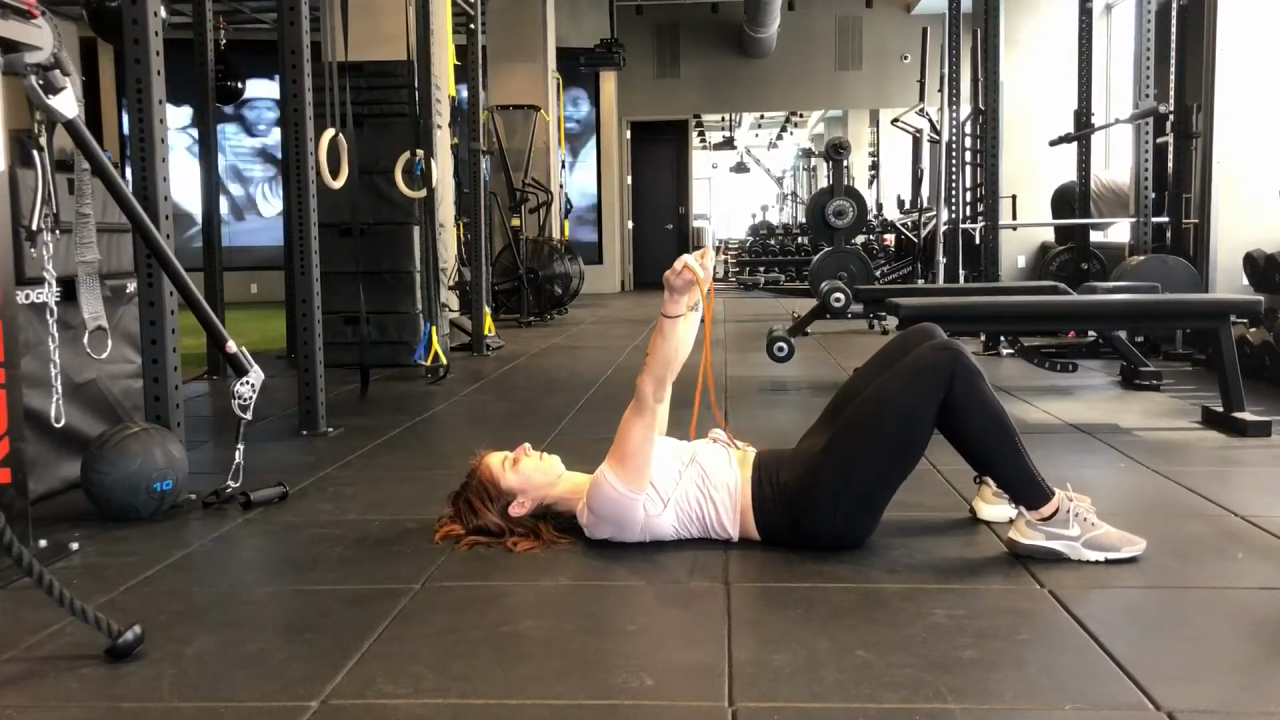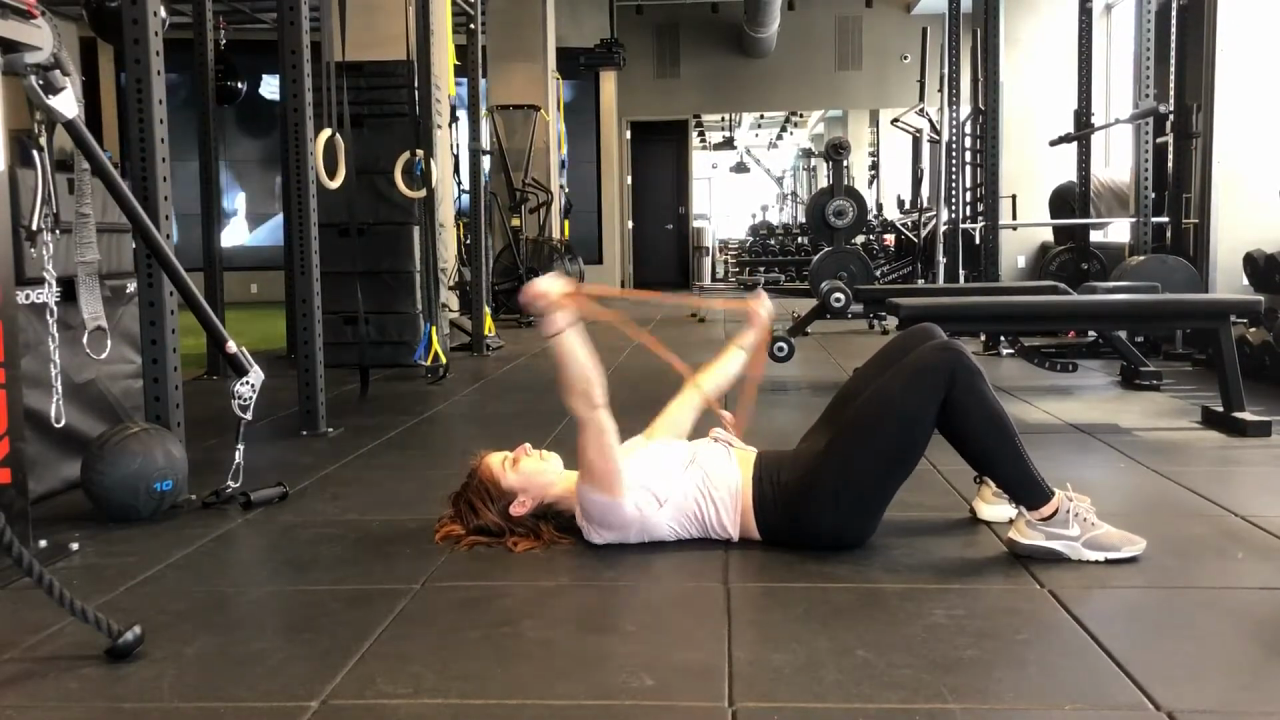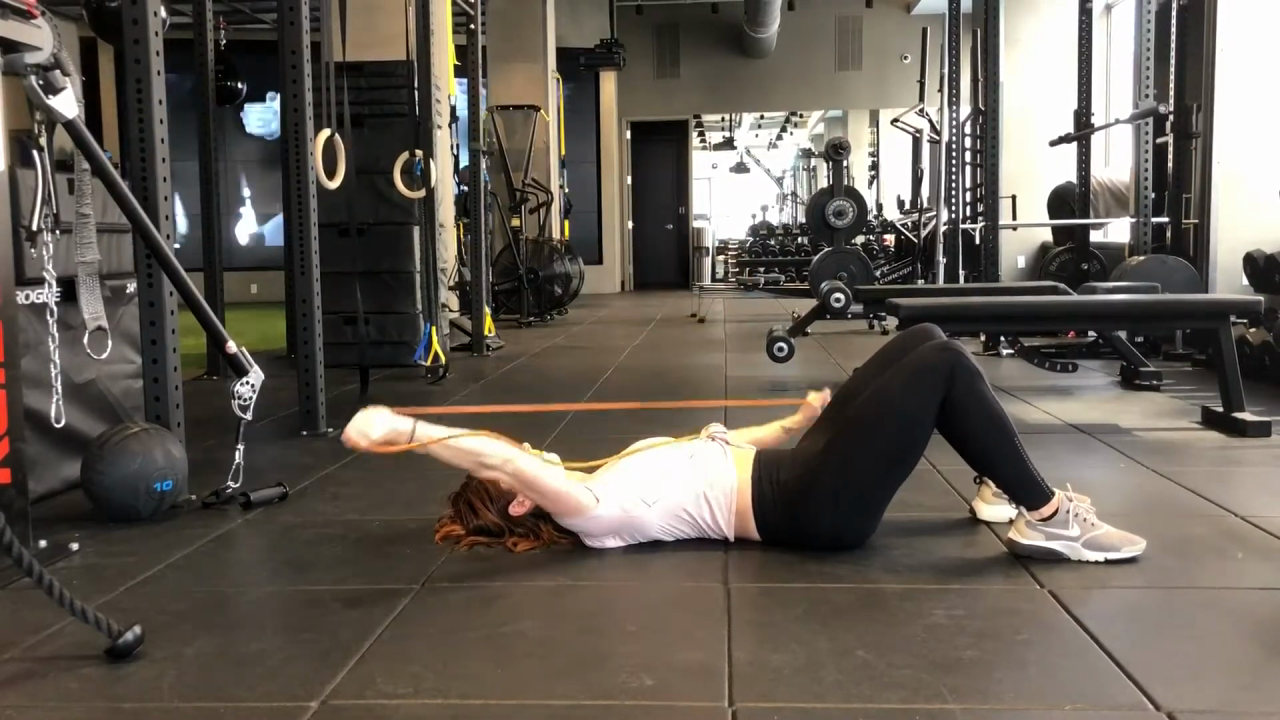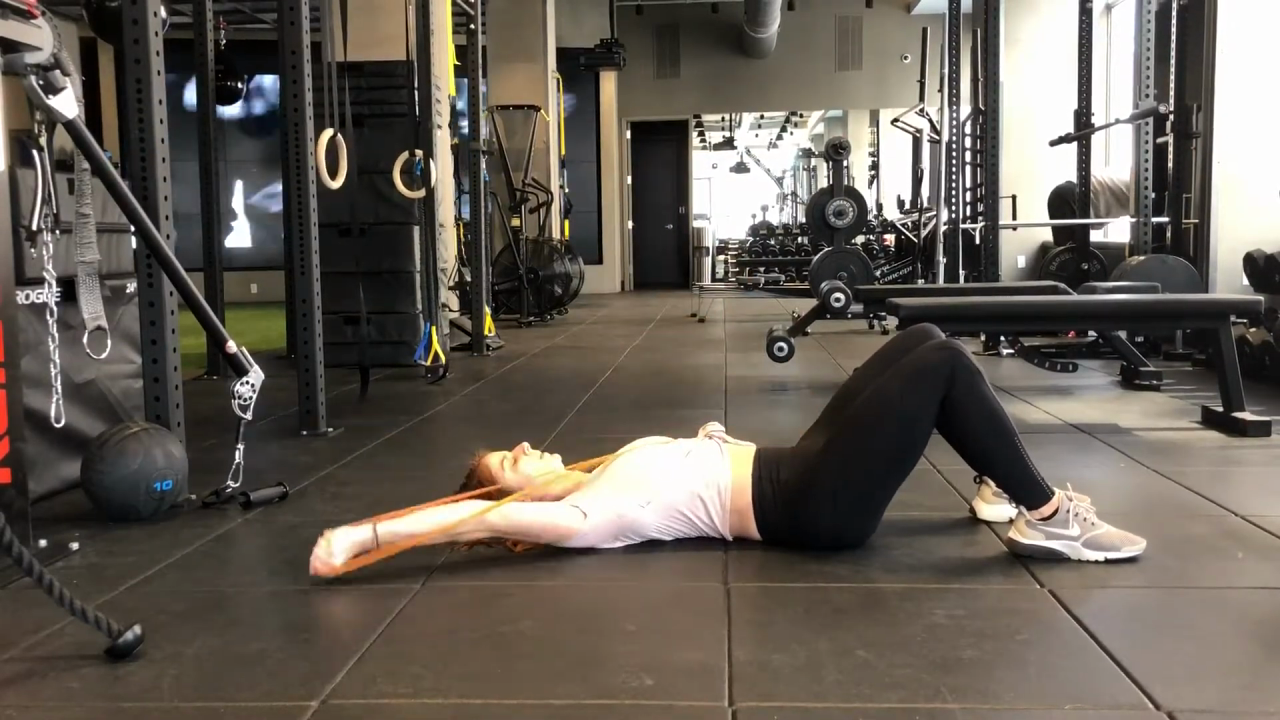
dt=0.4s
person 1, frame 1
left shoulder: (604, 483)
right shoulder: (606, 509)
left elbow: (657, 392)
right elbow: (647, 397)
left wrist: (696, 298)
right wrist: (673, 303)
left hip: (795, 475)
right hip: (815, 508)
left knee: (926, 341)
right knee: (943, 365)
left ankle: (1005, 488)
right ankle: (1049, 520)
person 1, frame 2
left shoulder: (619, 472)
right shoulder: (599, 514)
left elbow: (690, 398)
right elbow: (592, 408)
left wrist: (749, 338)
right wrist: (558, 321)
left hip: (798, 475)
right hip: (815, 506)
left knee: (928, 343)
right knee: (942, 364)
left ankle: (1001, 488)
right ankle: (1046, 519)
person 1, frame 3
left shoulder: (605, 474)
right shoulder: (586, 518)
right elbow: (503, 462)
left wrist: (796, 422)
right wrist: (405, 429)
left hip: (790, 472)
right hip: (811, 507)
left knee: (923, 343)
right knee: (940, 363)
left ankle: (1004, 487)
right ankle: (1047, 520)
person 1, frame 4
left shoulder: (596, 478)
right shoulder: (583, 517)
right elbow: (485, 519)
right wrist: (361, 535)
left hip: (791, 473)
right hip: (812, 506)
left knee: (921, 341)
right knee: (941, 364)
left ankle: (1006, 488)
right ankle: (1048, 519)
